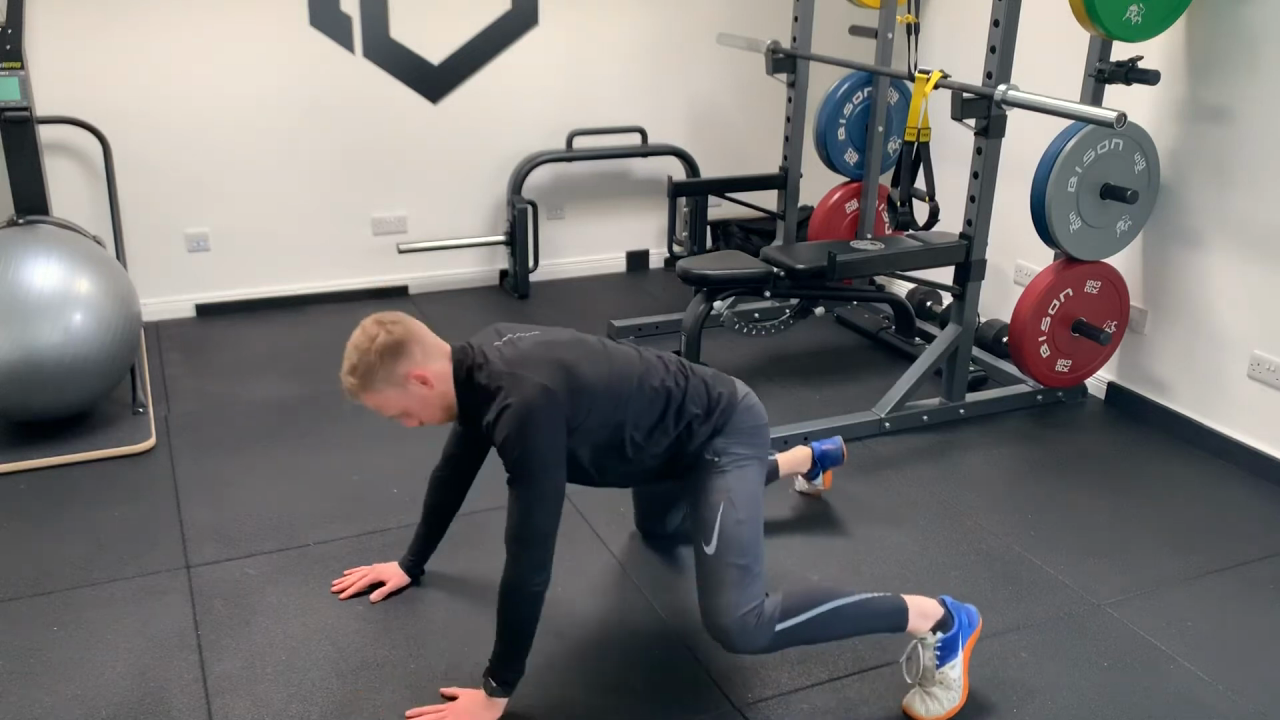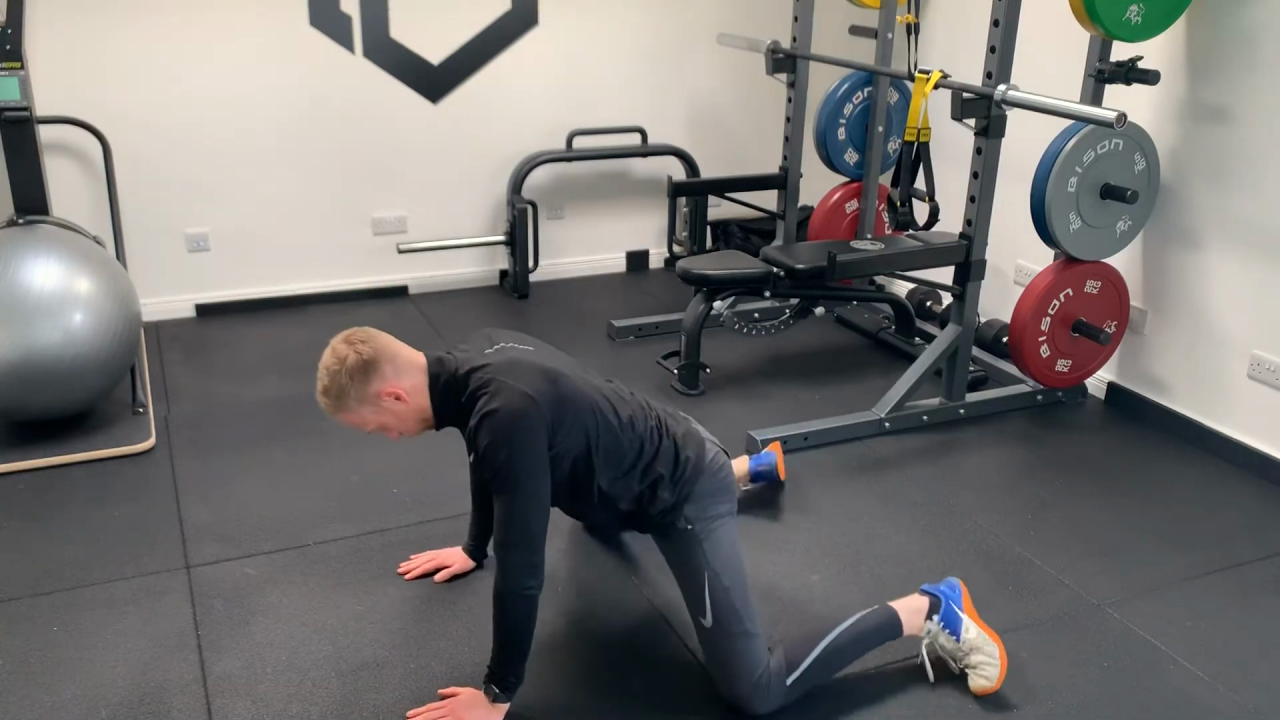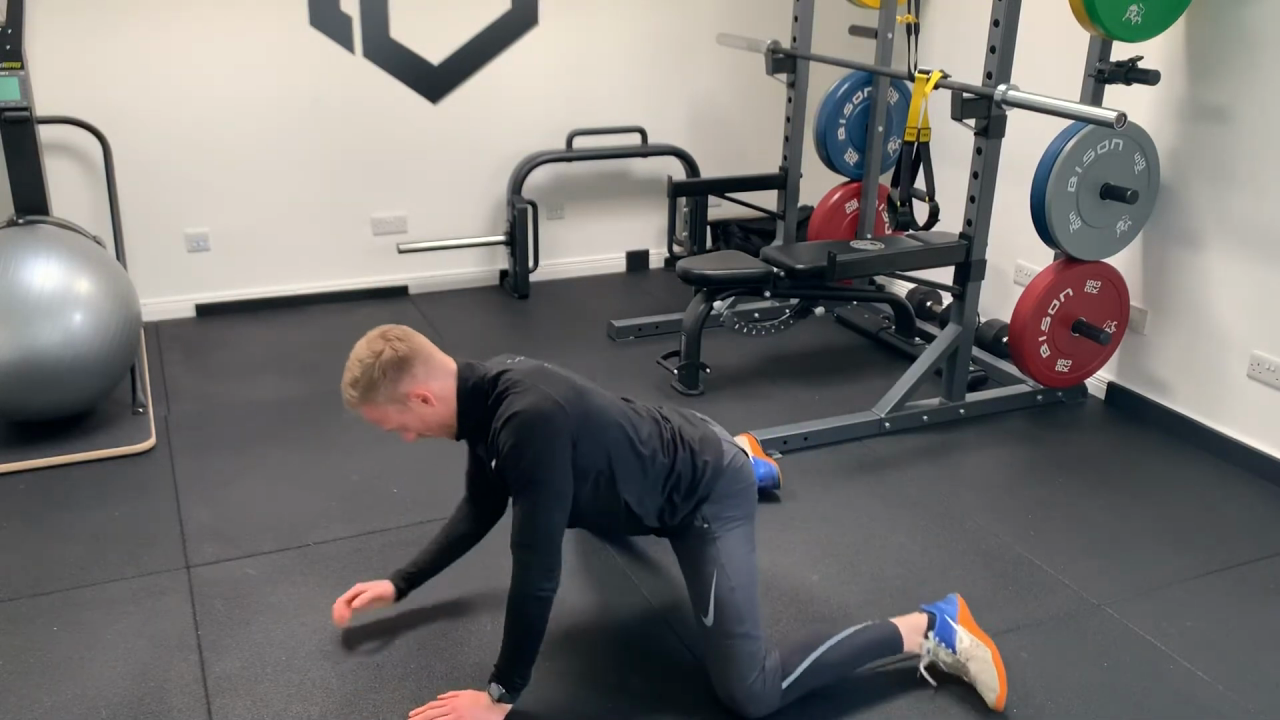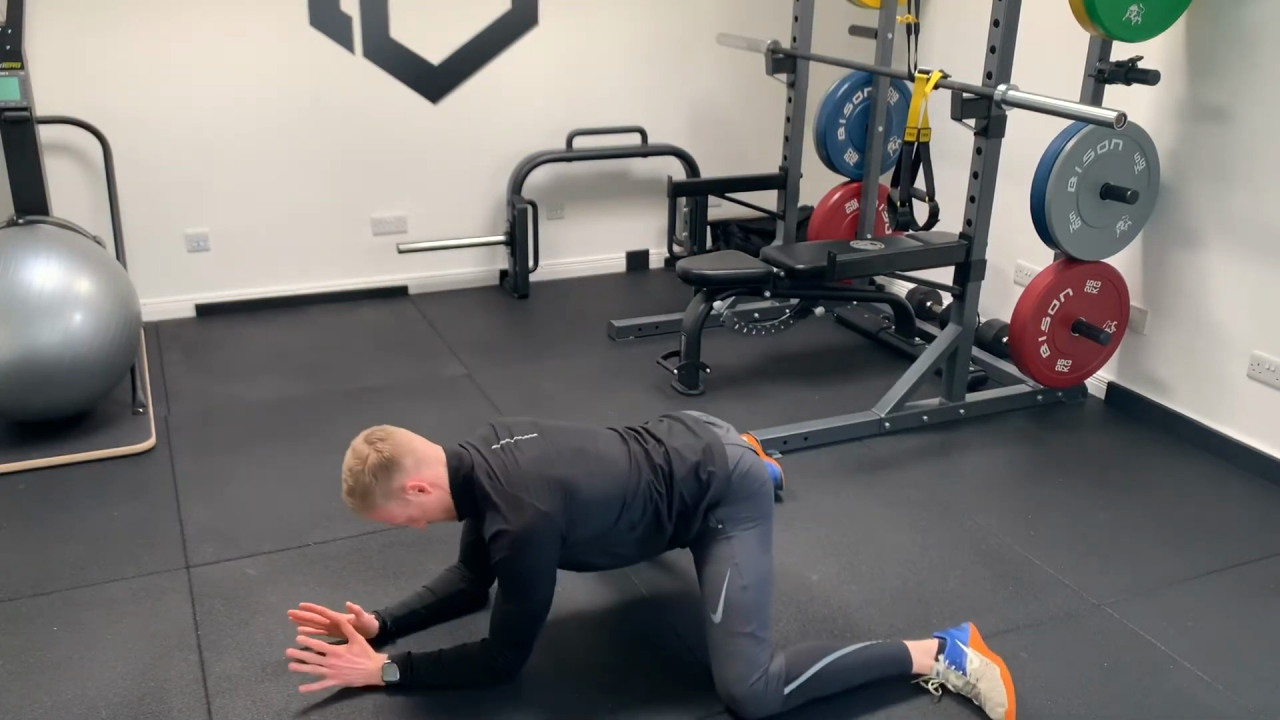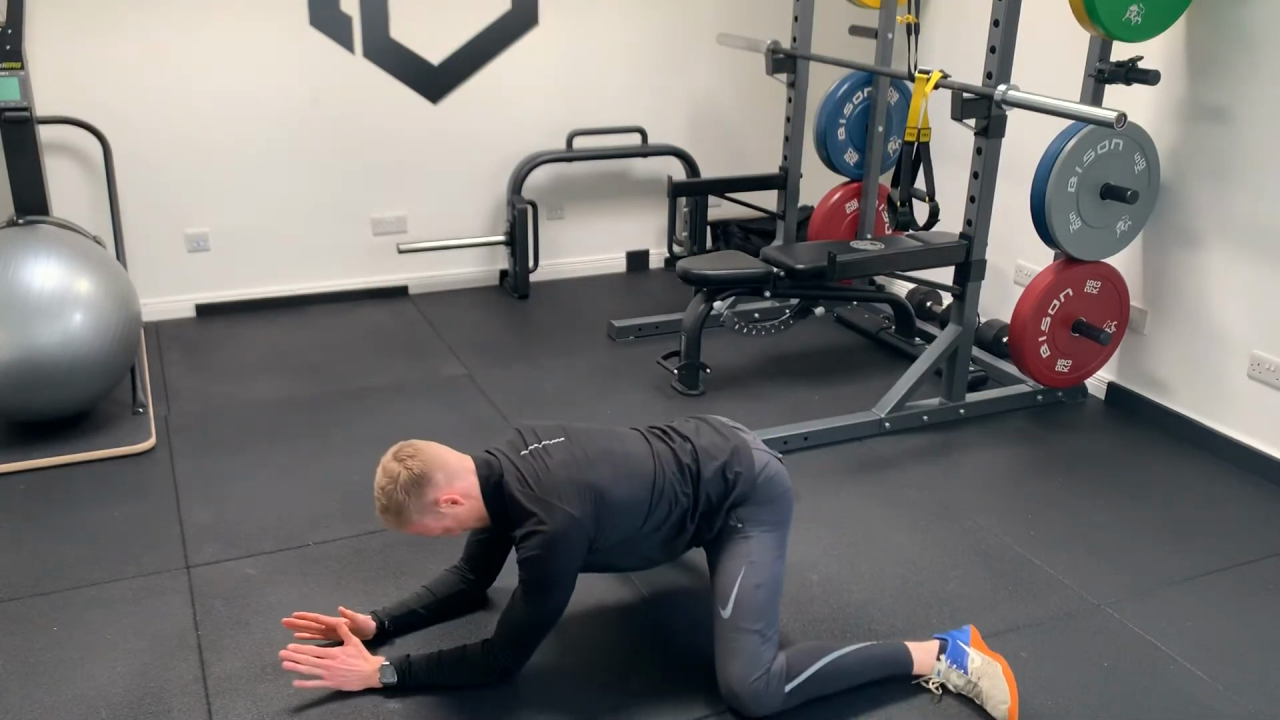
dt=1s
person 1, frame 1
left shoulder: (525, 401)
right shoulder: (478, 365)
left elbow: (530, 561)
right elbow: (455, 469)
right wrist: (410, 565)
left hip: (722, 430)
right hip: (676, 427)
left knee: (738, 622)
right knee: (658, 530)
left ankle: (937, 619)
right ankle: (805, 459)
person 1, frame 2
left shoulder: (506, 411)
right shoulder: (471, 360)
left elbow: (522, 569)
right elbow: (487, 465)
right wrist: (471, 547)
left hip: (683, 492)
right hip: (650, 459)
right knee: (596, 516)
left ankle: (929, 610)
right ankle: (749, 469)
person 1, frame 3
left shoulder: (530, 418)
right shoulder: (487, 391)
left elbow: (536, 572)
right elbow: (482, 504)
right wrist: (399, 584)
left hip: (706, 493)
right hip: (672, 453)
right knee: (588, 515)
left ankle: (926, 629)
right ankle: (741, 457)
person 1, frame 4
left shoulder: (522, 518)
right shoulder: (480, 456)
left elbow: (504, 656)
right elbow: (472, 580)
right wrist: (380, 623)
left hip: (724, 494)
right hip: (684, 439)
left ankle: (938, 654)
right ankle: (749, 458)
person 1, frame 5
left shoulder: (553, 523)
right shoulder: (500, 464)
left elbow: (506, 655)
right elbow: (472, 579)
right wrist: (378, 622)
left hip: (746, 494)
right hip: (701, 443)
left ankle: (939, 656)
